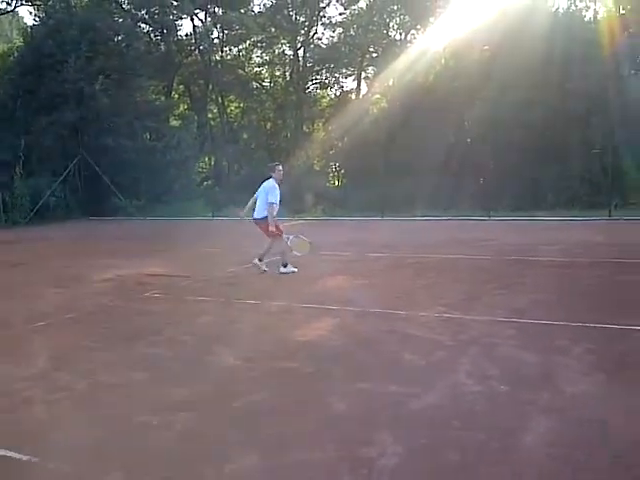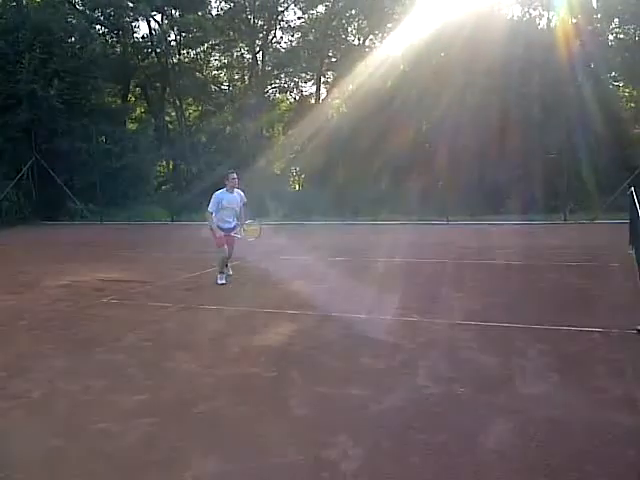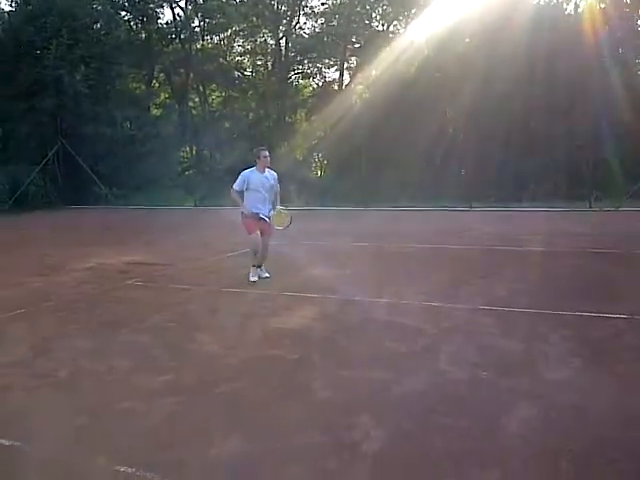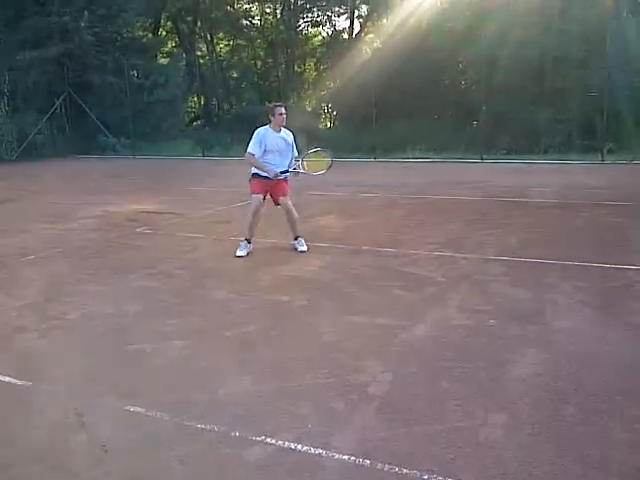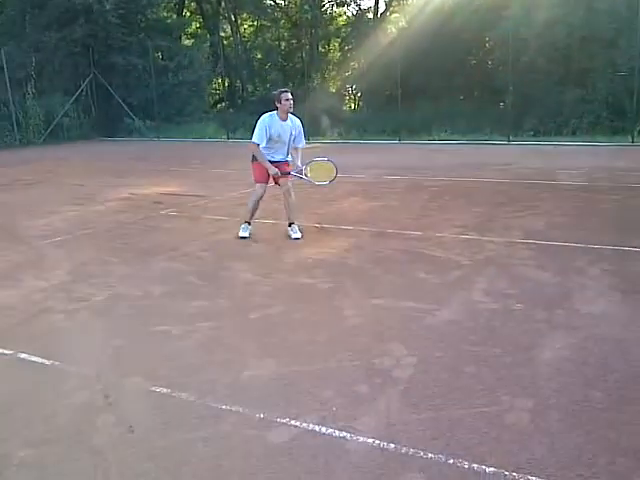
dt=0.5s
person 1, frame 1
left shoulder: (266, 184)
right shoulder: (274, 186)
left elbow: (254, 198)
right elbow: (271, 206)
left wrist: (245, 211)
right wrist: (271, 224)
left hip: (259, 217)
right hip: (264, 218)
left knee: (275, 239)
right knee: (281, 240)
left ankle: (259, 260)
right ankle: (285, 266)
person 1, frame 2
left shoulder: (240, 194)
right shoulder: (218, 195)
left elbow: (242, 208)
right elbow: (209, 214)
left wrist: (241, 224)
right wrist: (216, 230)
left hip: (232, 227)
right hip: (219, 228)
left knee: (230, 253)
right knee: (225, 253)
left ankle: (225, 264)
right ankle: (221, 274)
person 1, frame 3
left shoulder: (273, 175)
right shoulder: (246, 175)
left elbow: (276, 193)
right elbow: (234, 192)
left wrist: (276, 208)
right wrist: (243, 207)
left hip: (265, 215)
right hip: (250, 214)
left knee: (265, 244)
right knee: (256, 243)
left ankle: (260, 267)
right ankle: (253, 267)
person 1, frame 4
left shoulder: (289, 135)
right shoulder: (261, 133)
left elbow: (292, 157)
right elbow: (249, 157)
right wrist: (268, 170)
left hip: (280, 178)
right hip: (260, 176)
left knee: (287, 206)
right knee: (256, 205)
left ankle: (298, 239)
right ankle: (247, 242)
person 1, frame 5
left shoulder: (296, 123)
right shoulder: (265, 120)
left elbow: (296, 148)
right elbow: (253, 146)
left wrist: (297, 163)
right wrist: (269, 167)
left hip: (282, 160)
right hip: (262, 160)
left knee: (287, 188)
right knee: (260, 191)
left ankle: (292, 226)
right ankle: (246, 224)
